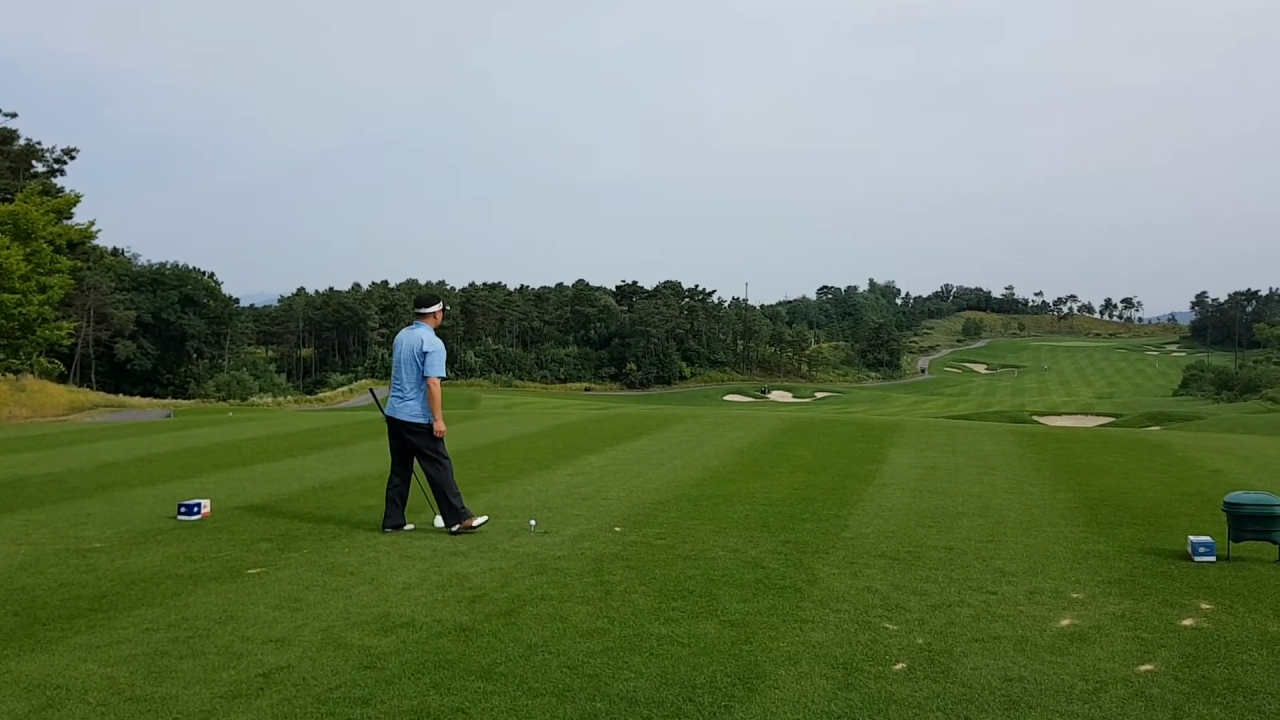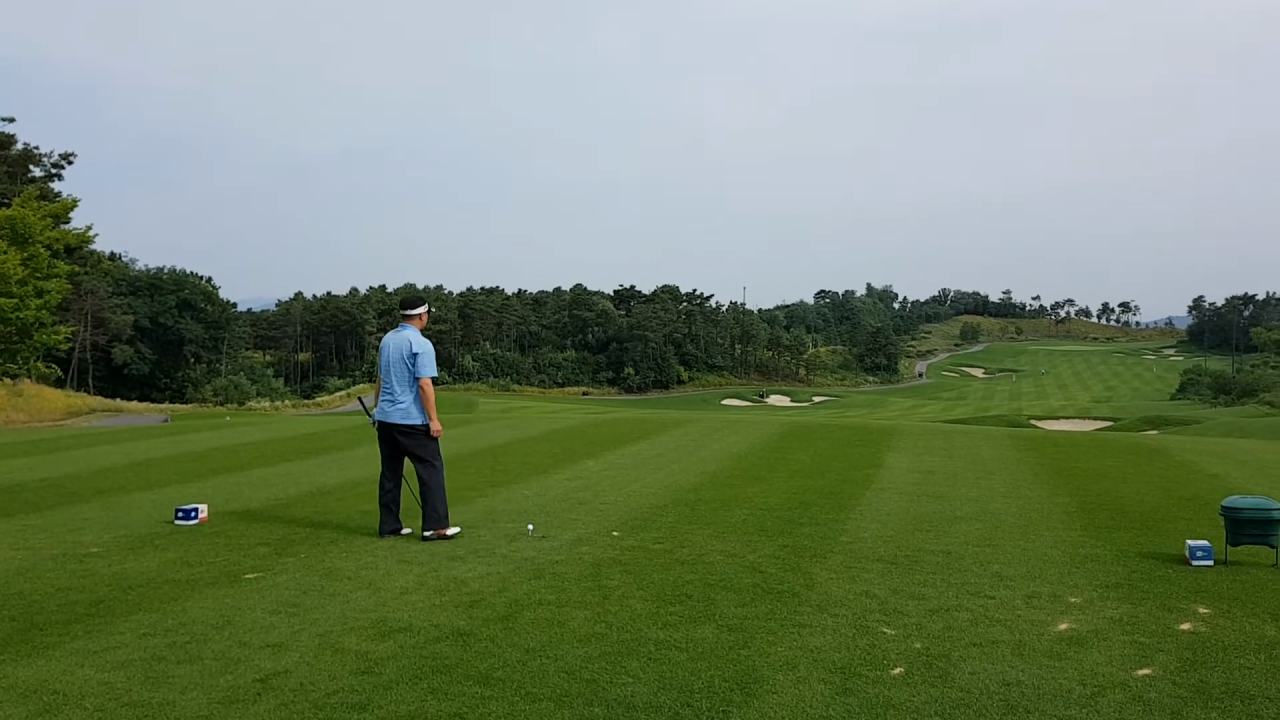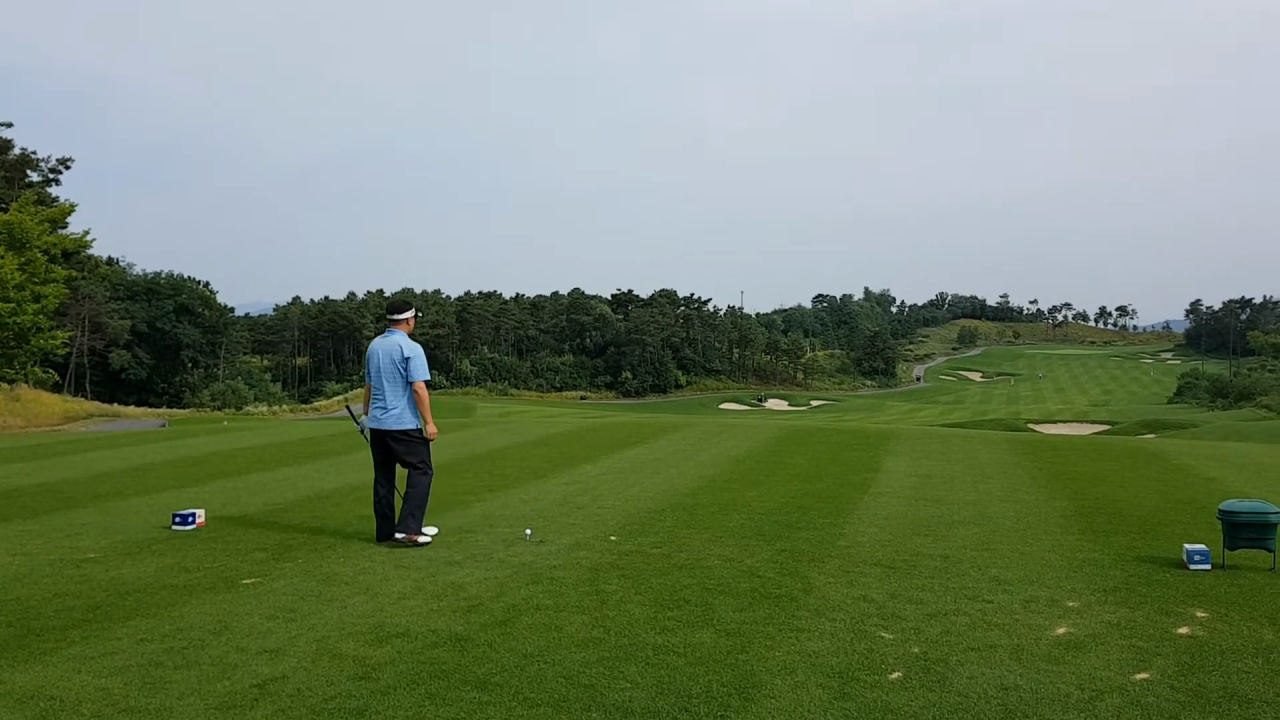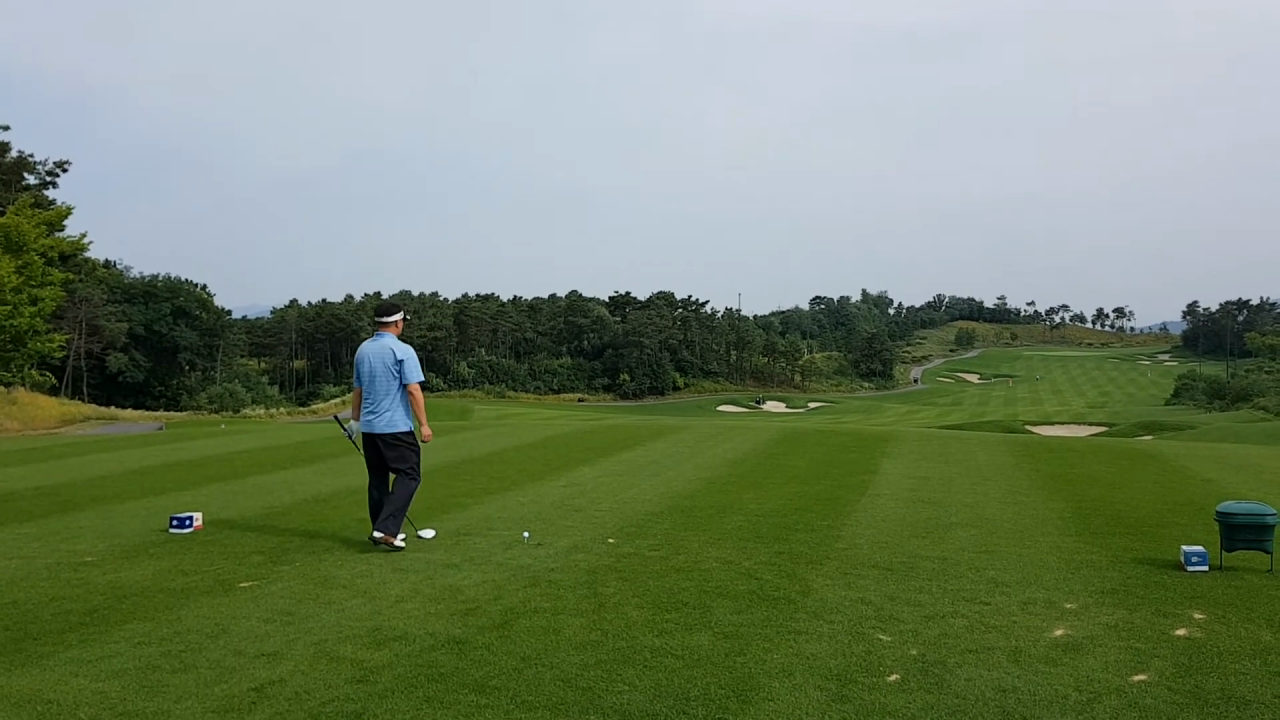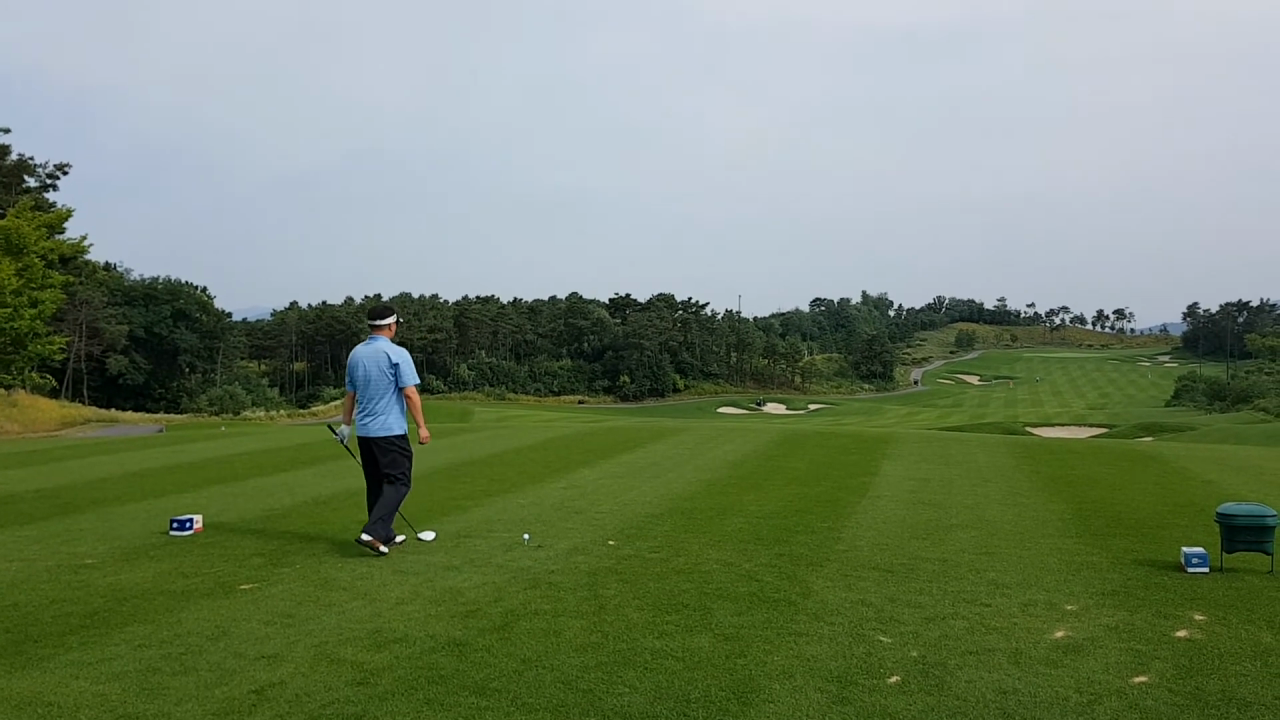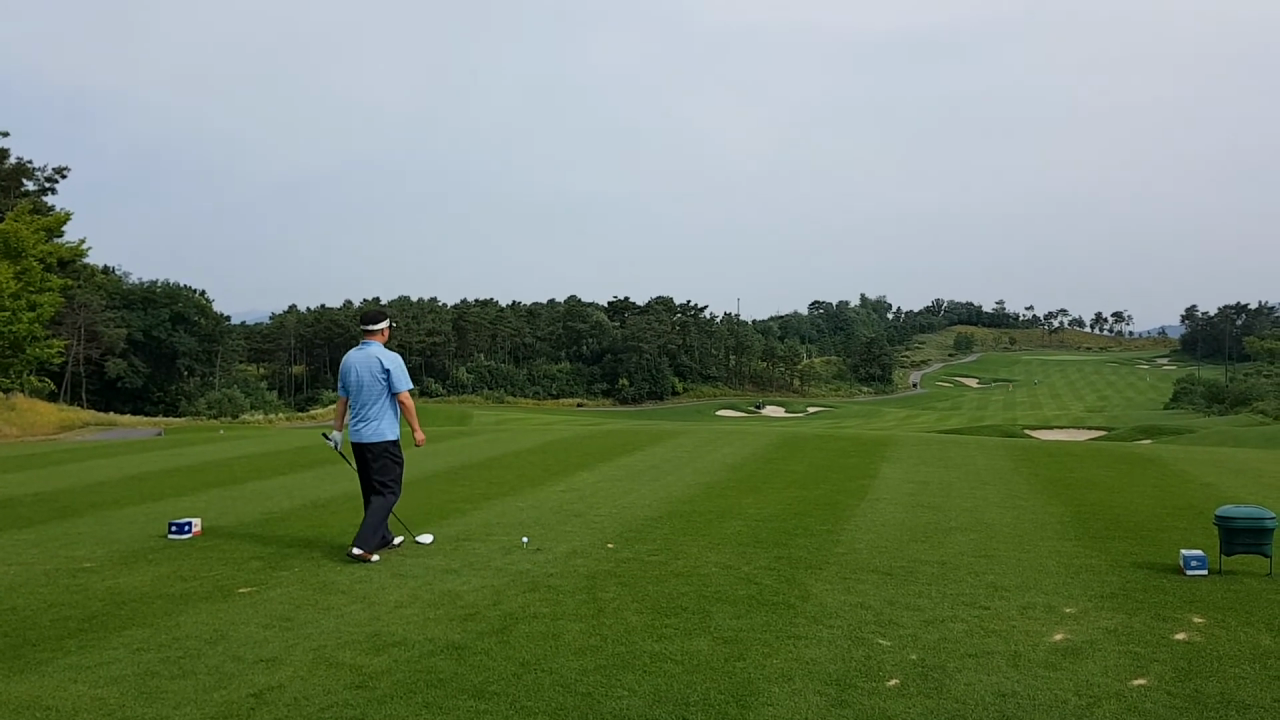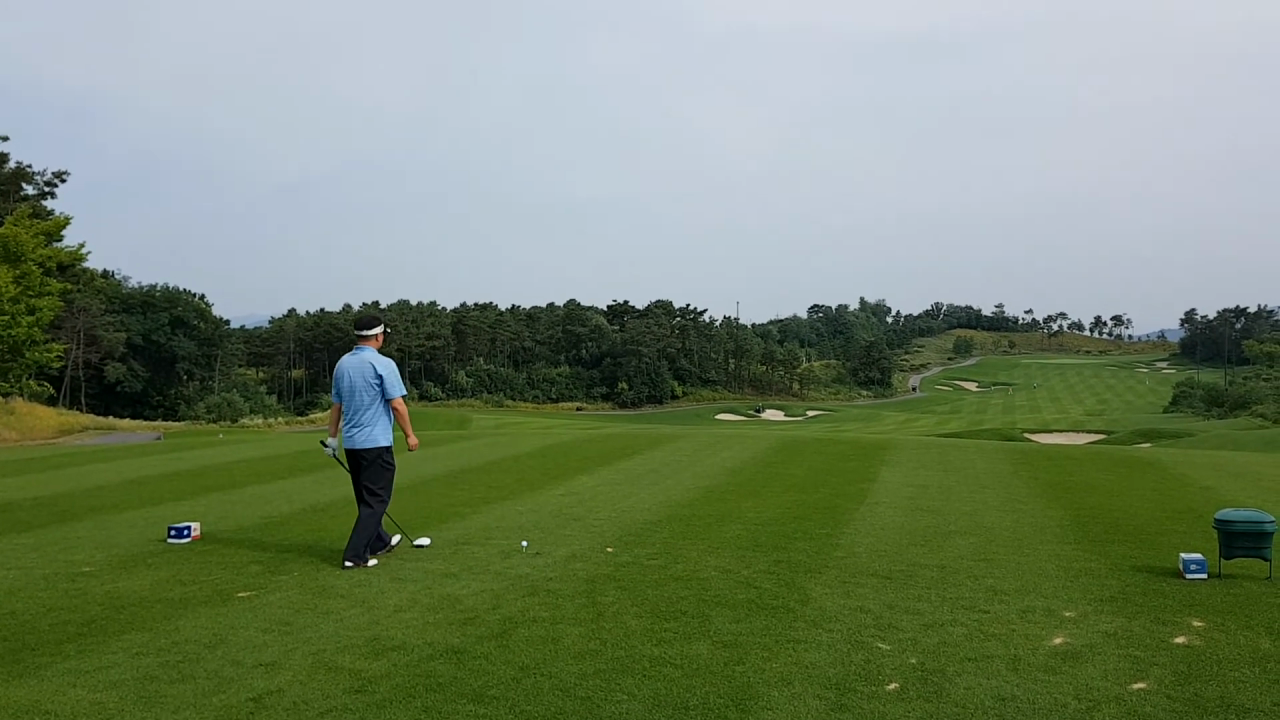
dt=0.1s
person 1, frame 1
left shoulder: (401, 335)
right shoulder: (432, 342)
right elbow: (432, 384)
right wrist: (438, 419)
left hip: (395, 413)
right hip: (418, 418)
left knee: (400, 470)
right knee: (439, 468)
left ankle: (393, 521)
right ankle: (459, 519)
person 1, frame 2
left shoulder: (387, 339)
right shoulder: (422, 344)
right elbow: (425, 385)
left wrist: (379, 407)
right wrist: (434, 419)
left hip: (385, 417)
right hip: (410, 420)
left knee: (390, 473)
right knee: (430, 468)
left ankle: (389, 525)
right ankle: (435, 525)
person 1, frame 3
left shoulder: (374, 345)
right shoulder: (411, 348)
left elbow: (368, 385)
right elbow: (419, 388)
left wrist: (366, 414)
right wrist: (429, 422)
left hip: (377, 424)
right hip: (404, 424)
left knee: (384, 478)
right knee: (421, 471)
left ankle: (385, 530)
right ankle: (408, 529)
person 1, frame 4
left shoulder: (362, 349)
right shoulder: (403, 350)
left elbow: (358, 390)
right elbow: (413, 390)
left wrist: (355, 420)
right wrist: (424, 424)
left hip: (369, 427)
right hip: (396, 427)
left knee: (378, 482)
right knee: (408, 476)
left ankle: (382, 529)
right ankle: (385, 528)
person 1, frame 5
left shoulder: (355, 353)
right shoulder: (398, 353)
left elbow: (350, 394)
right elbow: (410, 393)
left wrist: (346, 424)
right wrist: (421, 426)
left hip: (364, 431)
right hip: (391, 431)
left knee: (376, 486)
right knee: (397, 483)
left ankle: (383, 534)
right ankle: (372, 532)
person 1, frame 6
left shoulder: (348, 358)
right shoulder: (390, 359)
left elbow: (342, 399)
right elbow: (403, 399)
left wrist: (337, 430)
right wrist: (416, 429)
left hip: (357, 436)
right hip: (383, 437)
left knee: (372, 490)
right knee: (387, 491)
left ankle: (380, 538)
right ankle: (362, 543)
person 1, frame 7
left shoulder: (342, 364)
right shoulder: (384, 364)
left elbow: (336, 406)
right elbow: (397, 405)
left wrist: (333, 437)
right wrist: (409, 434)
left hip: (350, 442)
right hip: (375, 442)
left knee: (365, 497)
right knee: (376, 499)
left ankle: (377, 542)
right ankle: (355, 554)
